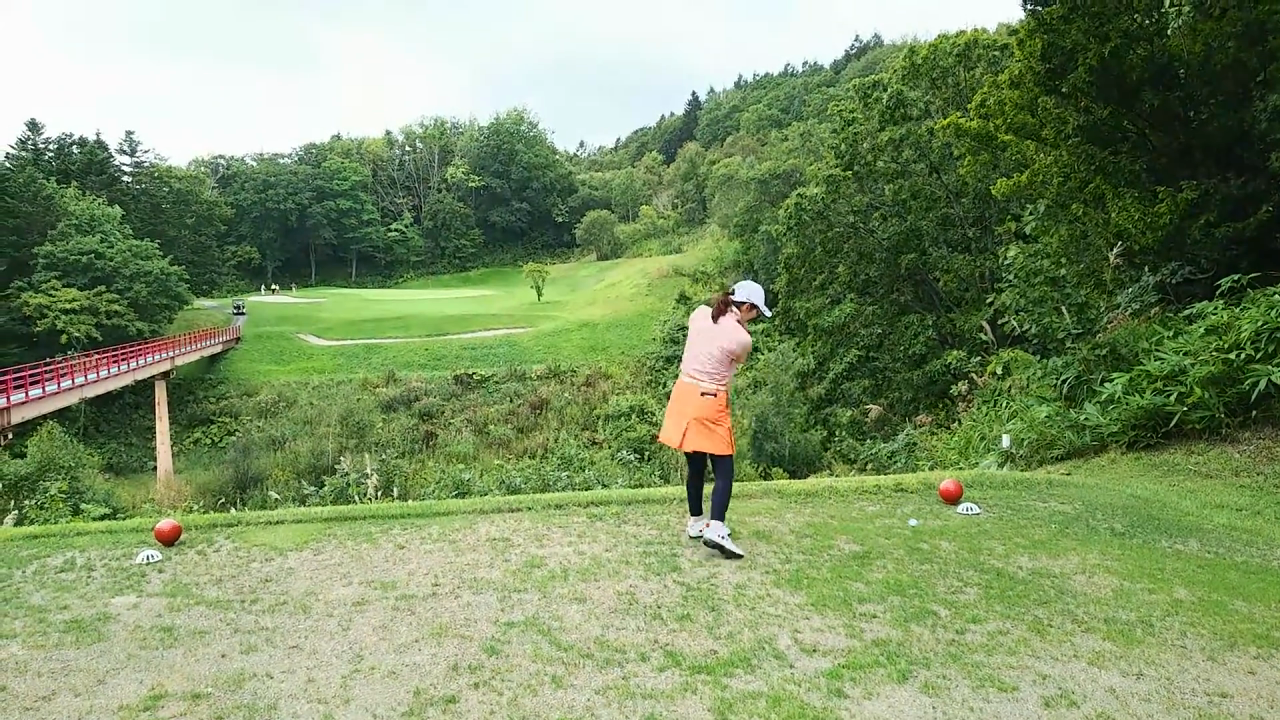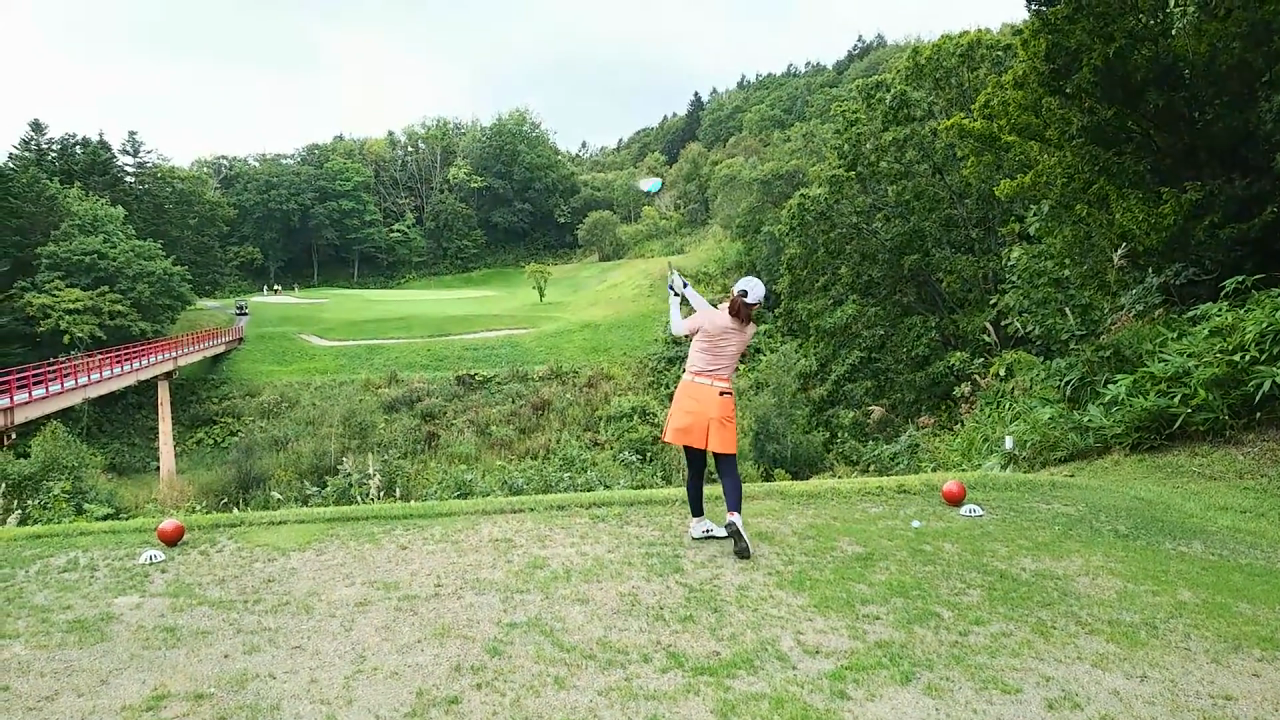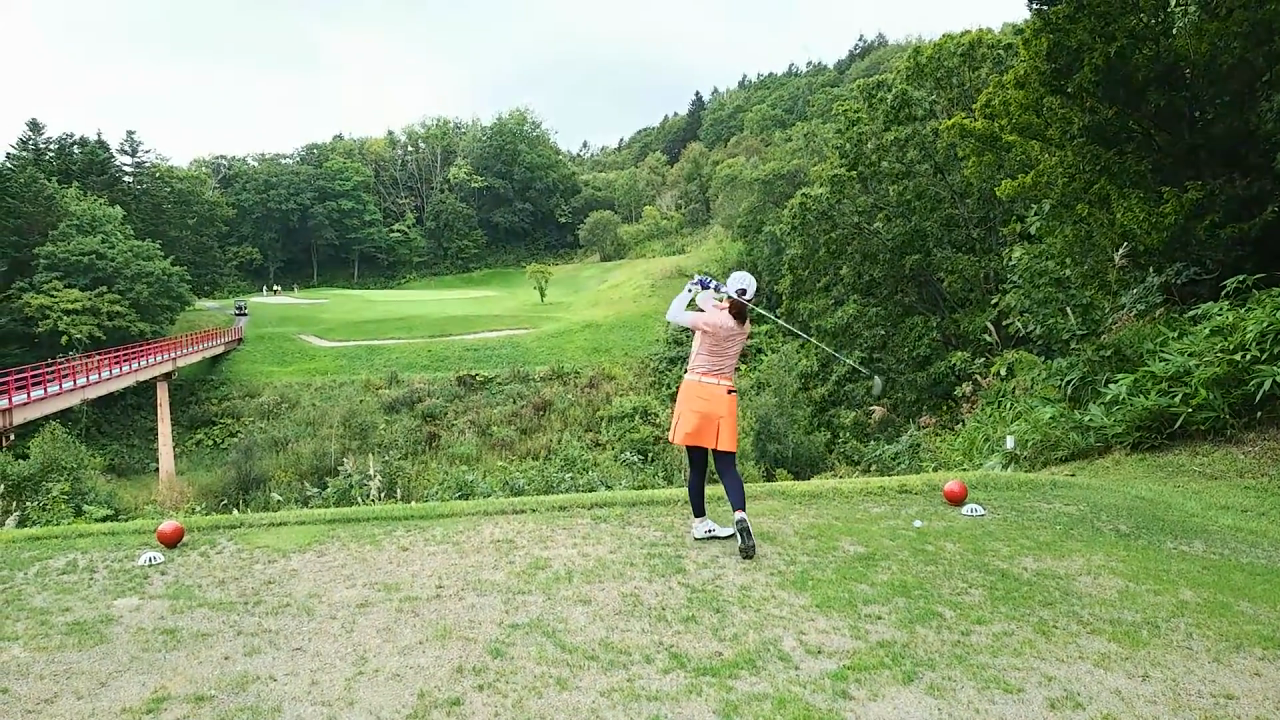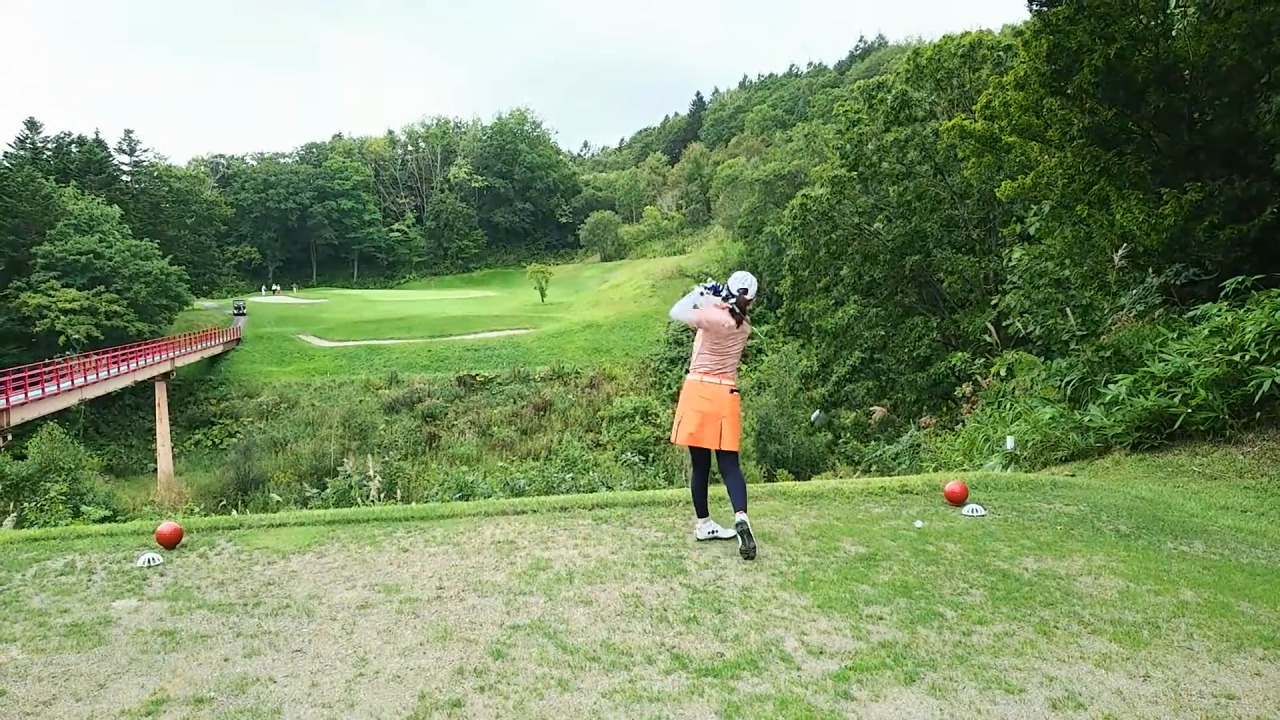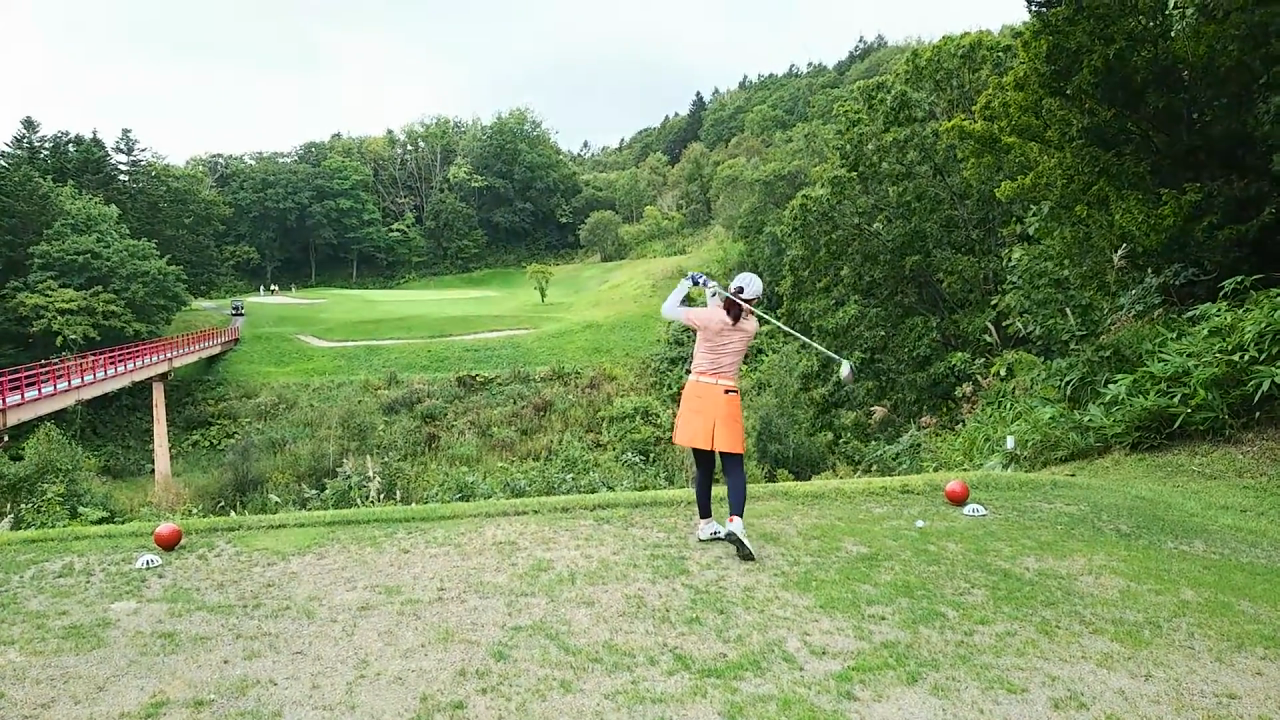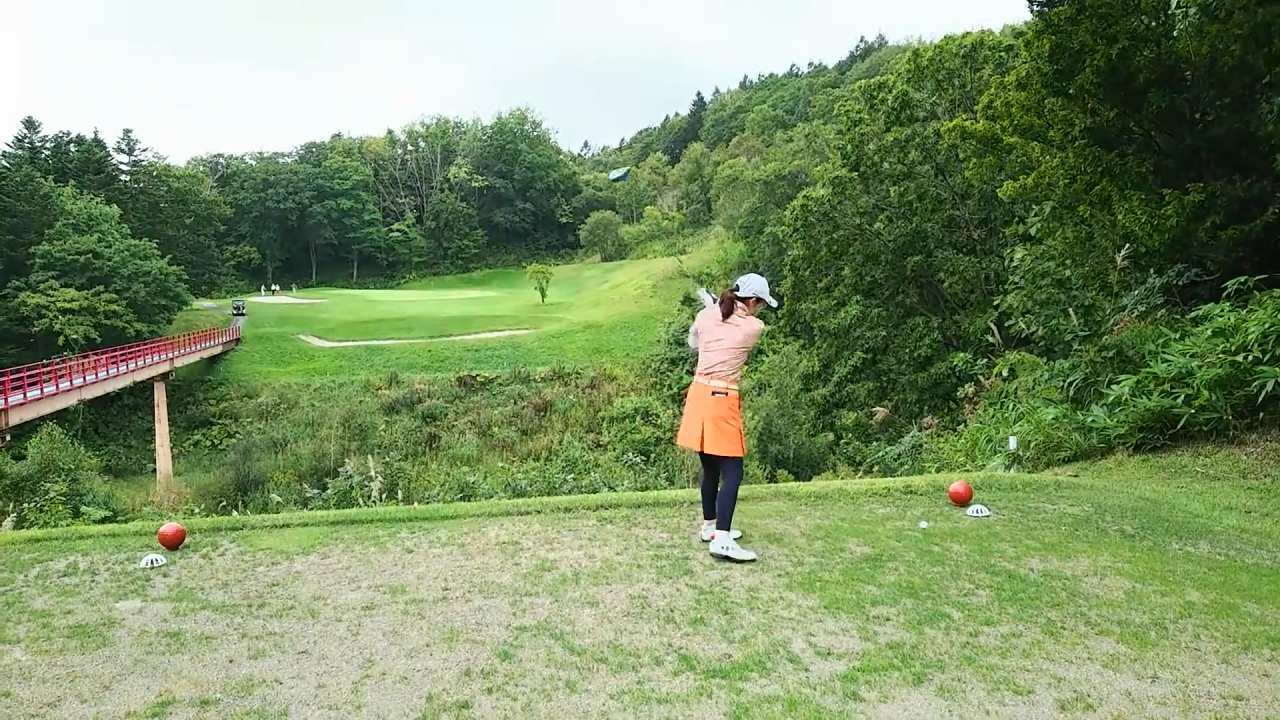
dt=0.2s
person 1, frame 1
left shoulder: (701, 314)
right shoulder: (743, 339)
left hip: (683, 394)
right hip: (710, 402)
left knee: (696, 465)
right knee: (723, 469)
left ankle: (697, 522)
right ankle: (715, 528)
person 1, frame 2
left shoulder: (707, 319)
right shoulder: (748, 329)
left elbow: (677, 328)
left wrist: (676, 295)
right wrist: (687, 292)
left hip: (690, 393)
right hip: (720, 399)
left knee: (695, 465)
right knee: (727, 467)
left ankle: (698, 523)
right ankle: (733, 518)
person 1, frame 3
left shoulder: (713, 320)
right shoulder: (744, 325)
left elbow: (672, 316)
right elbow: (709, 304)
left wrist: (691, 288)
right wrist: (702, 292)
left hip: (695, 393)
right hip: (723, 397)
left knee: (697, 465)
right knee: (726, 466)
left ankle: (700, 524)
right ankle: (740, 515)
person 1, frame 4
left shoulder: (714, 318)
right shoulder: (745, 325)
left elbow: (676, 313)
left wrist: (701, 290)
right wrist: (705, 294)
left hip: (698, 393)
right hip: (726, 397)
left knee: (700, 465)
right knee: (730, 466)
left ankle: (703, 524)
right ankle: (741, 517)
person 1, frame 5
left shoulder: (707, 315)
right shoulder: (751, 326)
left elbow: (667, 312)
left wrist: (686, 283)
right wrist: (710, 291)
left hip: (697, 394)
right hip: (726, 398)
left knee: (704, 466)
right knee: (734, 467)
left ankle: (706, 524)
right ankle: (735, 525)
person 1, frame 6
left shoulder: (705, 317)
right shoulder: (755, 327)
left elbow: (693, 343)
right wrist: (716, 305)
left hip: (698, 395)
right hip: (723, 400)
left knee: (711, 468)
right knee: (732, 471)
left ankle: (710, 526)
right ankle: (721, 540)
